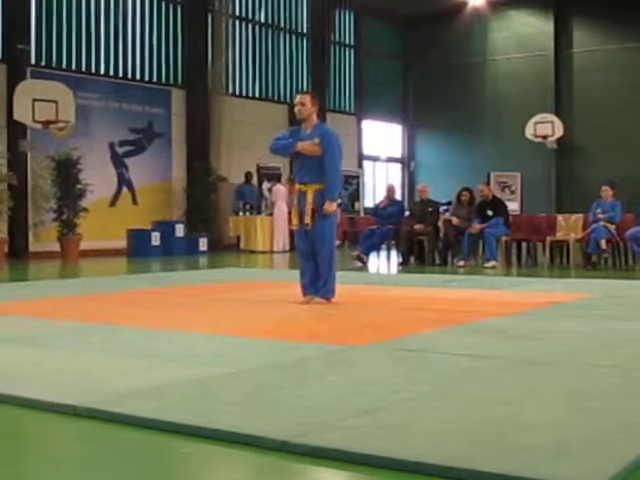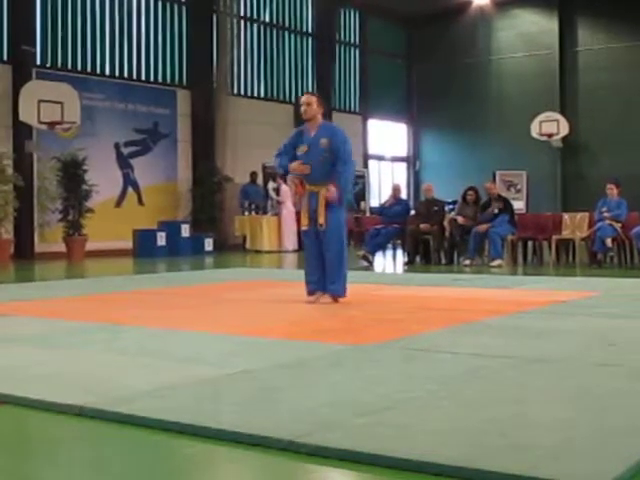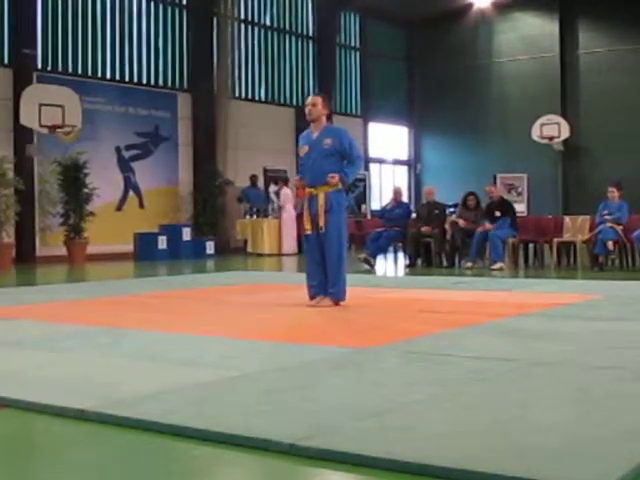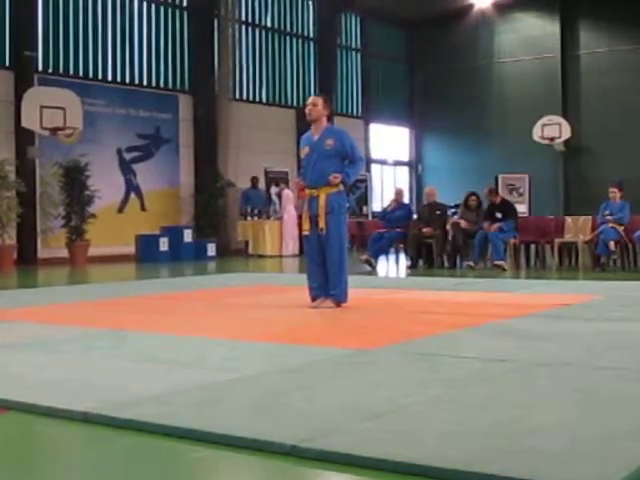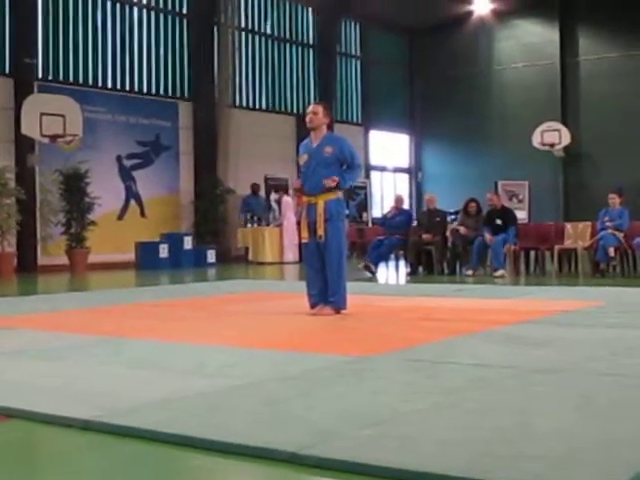
dt=1s
person 1, frame 1
left shoulder: (327, 134)
right shoulder: (294, 133)
left elbow: (333, 168)
right elbow: (275, 145)
left wrist: (332, 199)
right wrist: (297, 147)
left hip: (322, 196)
right hip: (301, 196)
left knee: (323, 246)
right knee: (304, 247)
left ankle: (325, 292)
right ankle: (310, 290)
person 1, frame 2
left shoulder: (334, 133)
right shoulder: (298, 135)
left elbow: (347, 163)
right elbow: (280, 157)
left wrist: (338, 188)
right wrist: (289, 166)
left hip: (331, 196)
right hip: (310, 196)
left knee: (333, 244)
right knee: (311, 244)
left ankle: (333, 291)
right ankle: (316, 288)
person 1, frame 3
left shoulder: (338, 134)
right shoulder: (303, 137)
left elbow: (357, 159)
left wrist: (343, 177)
right wrist: (300, 179)
left hip: (332, 198)
right hip: (310, 199)
left knee: (334, 247)
right knee: (312, 248)
left ankle: (334, 294)
right ankle: (317, 292)
person 1, frame 4
left shoulder: (339, 135)
right shoulder: (305, 139)
left elbow: (358, 161)
left wrist: (344, 178)
right wrist: (301, 181)
left hip: (333, 199)
right hip: (311, 201)
left knee: (335, 249)
right knee: (313, 250)
left ankle: (335, 296)
right ankle: (318, 294)
person 1, frame 5
left shoulder: (338, 142)
right shoulder: (304, 146)
left elbow: (356, 167)
left wrist: (339, 181)
right wrist: (299, 185)
left hip: (331, 206)
right hip: (309, 208)
left knee: (334, 255)
right knee: (311, 257)
left ankle: (335, 302)
right ankle: (318, 301)
